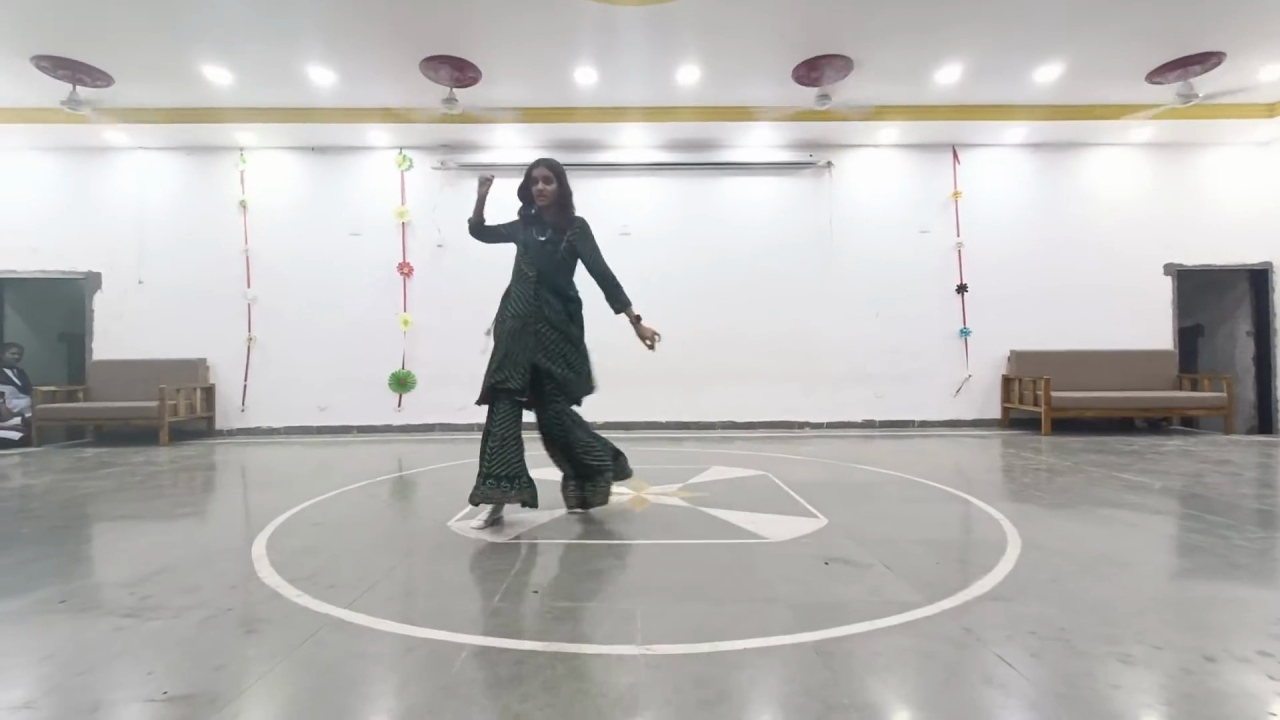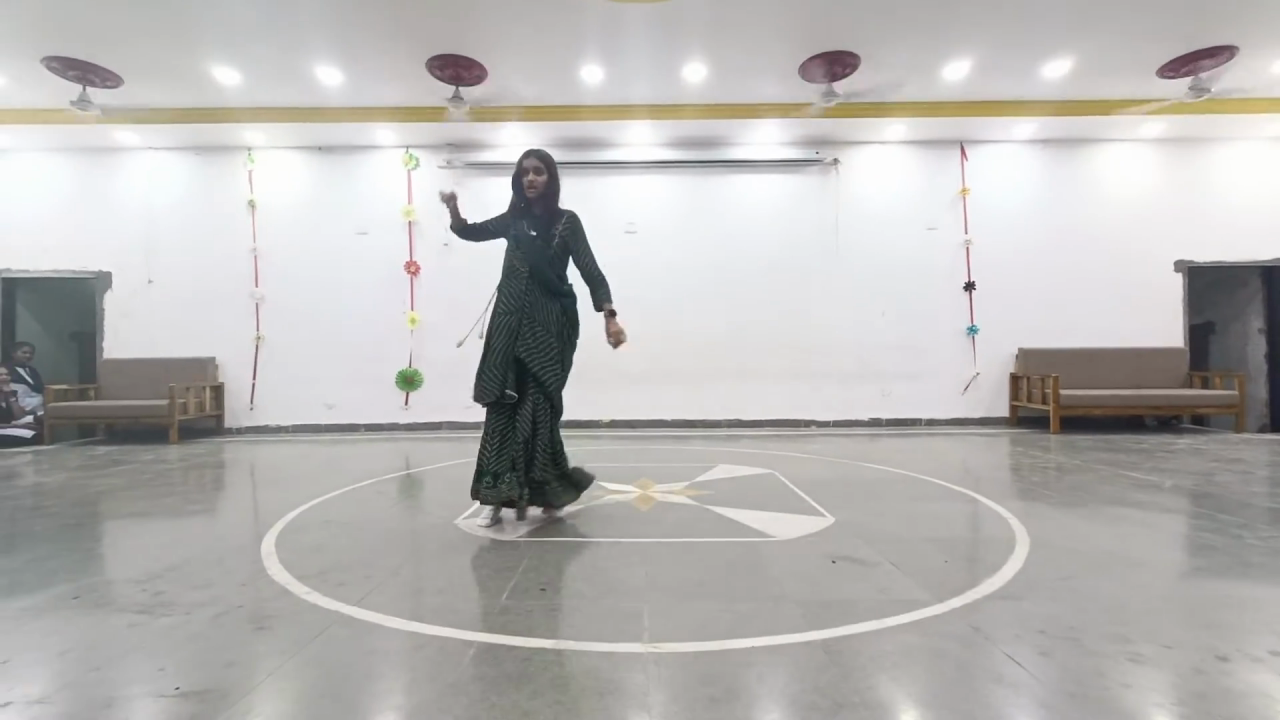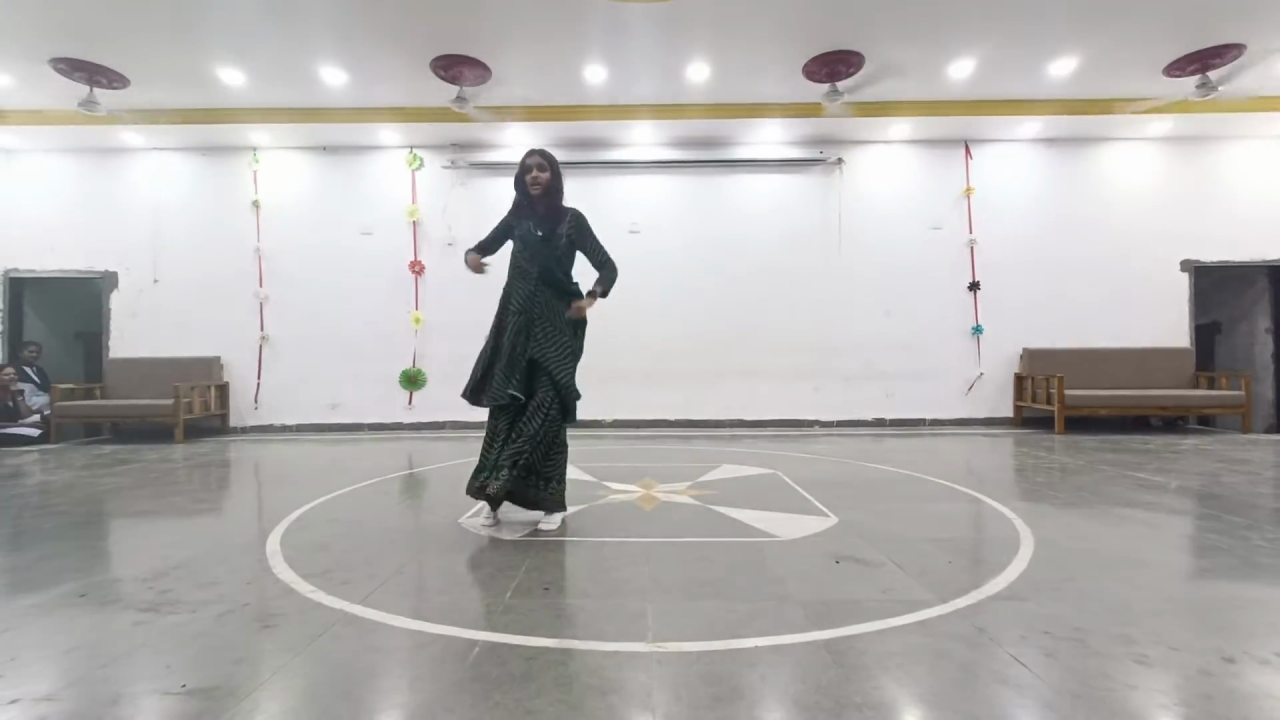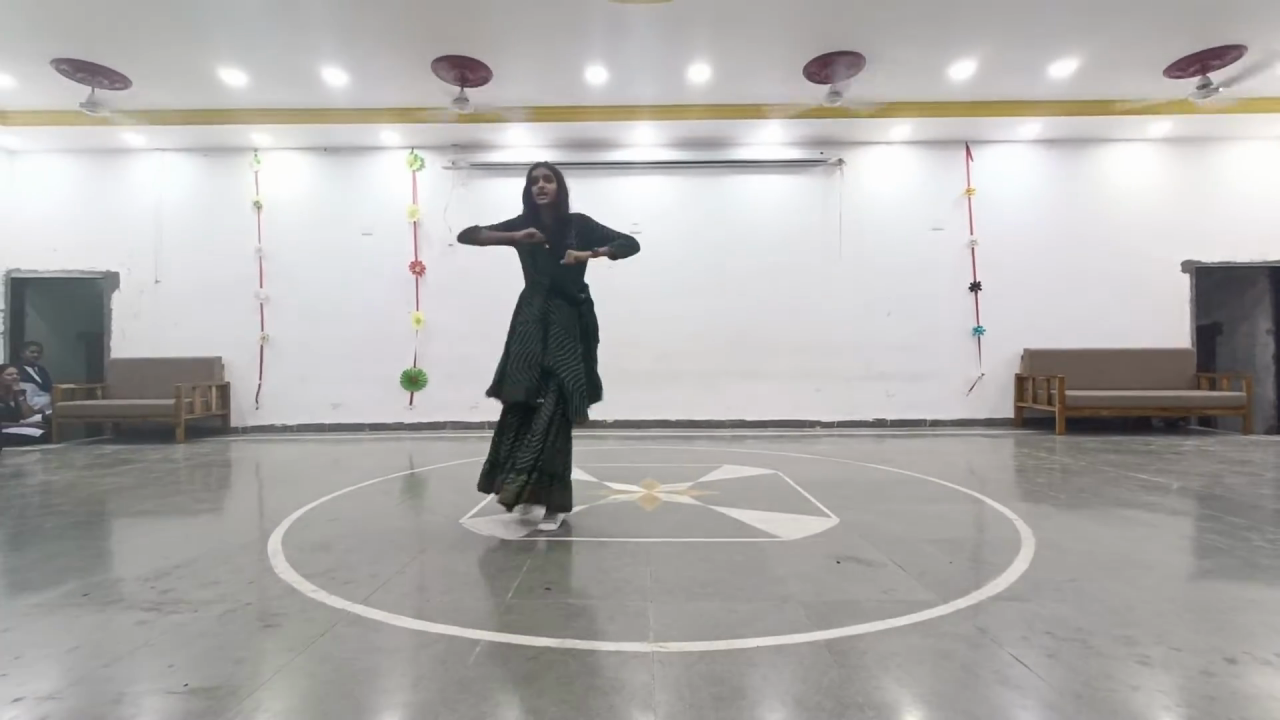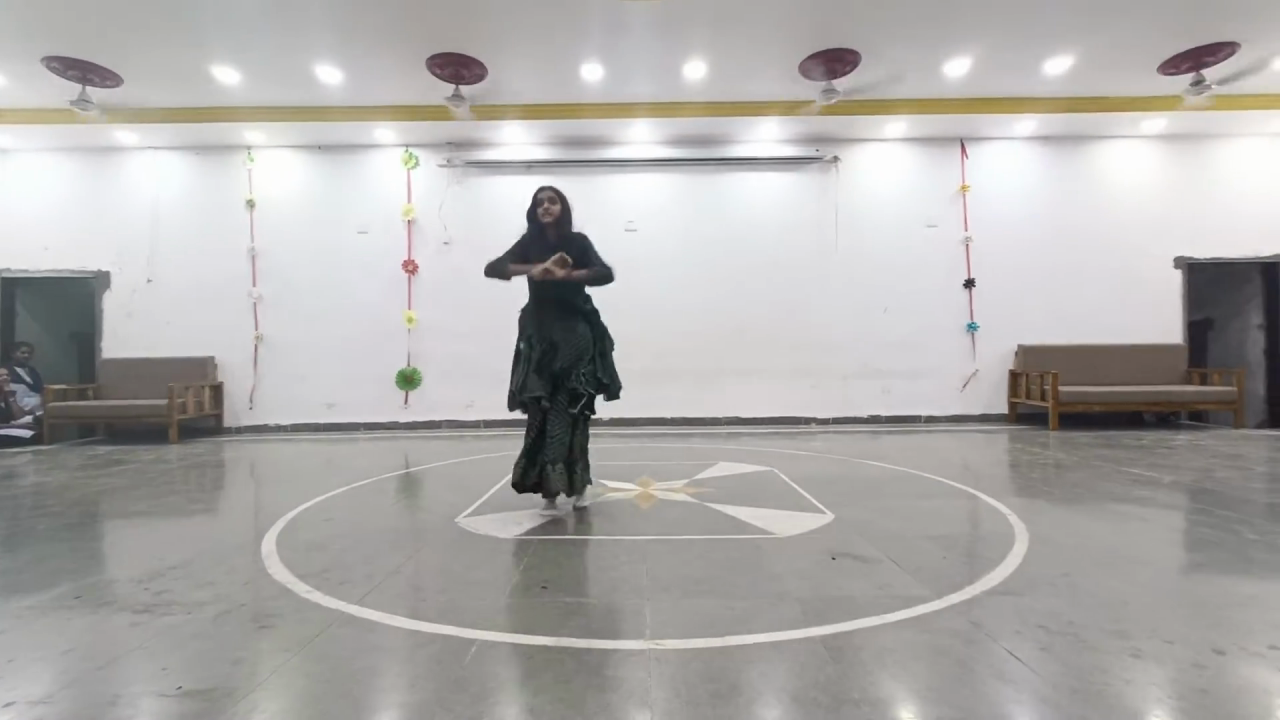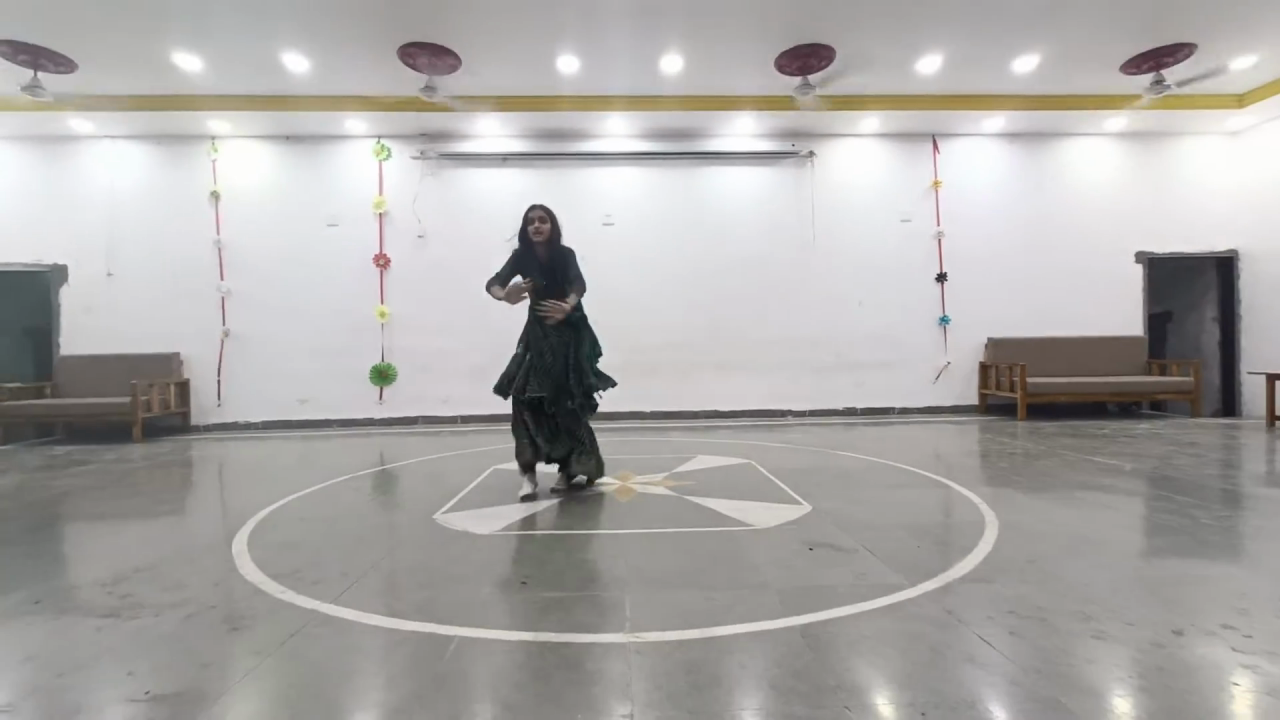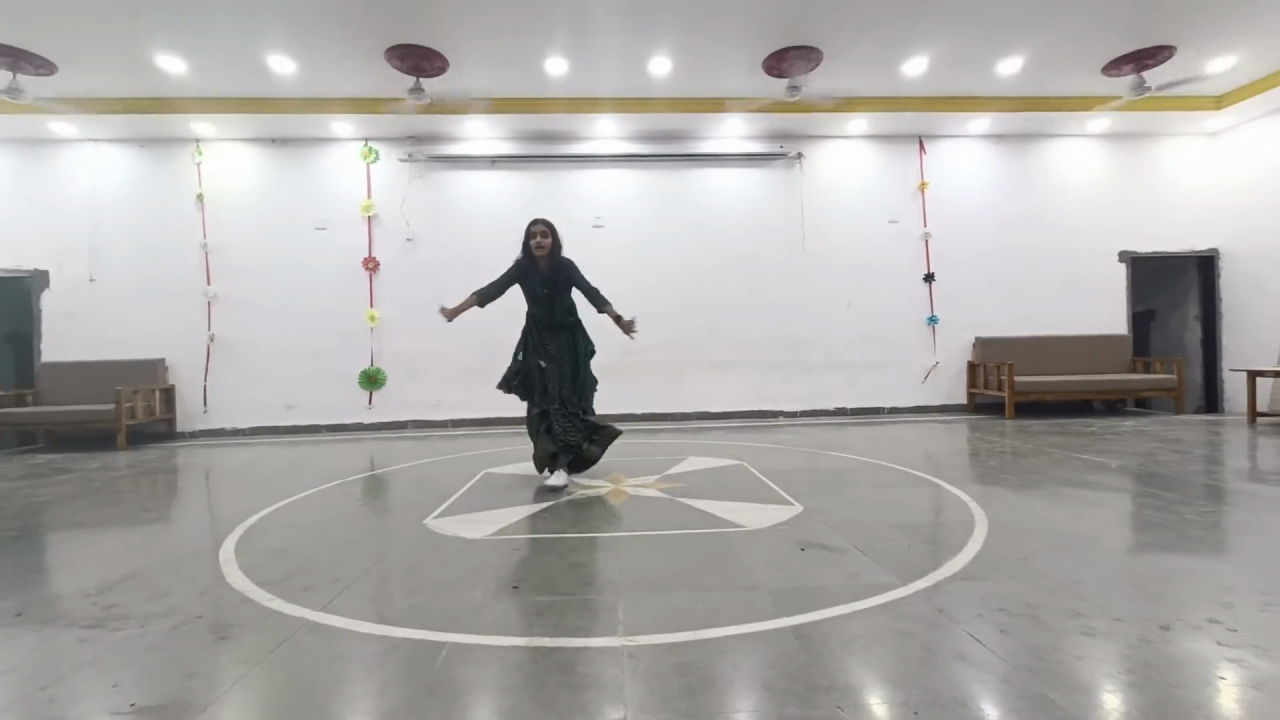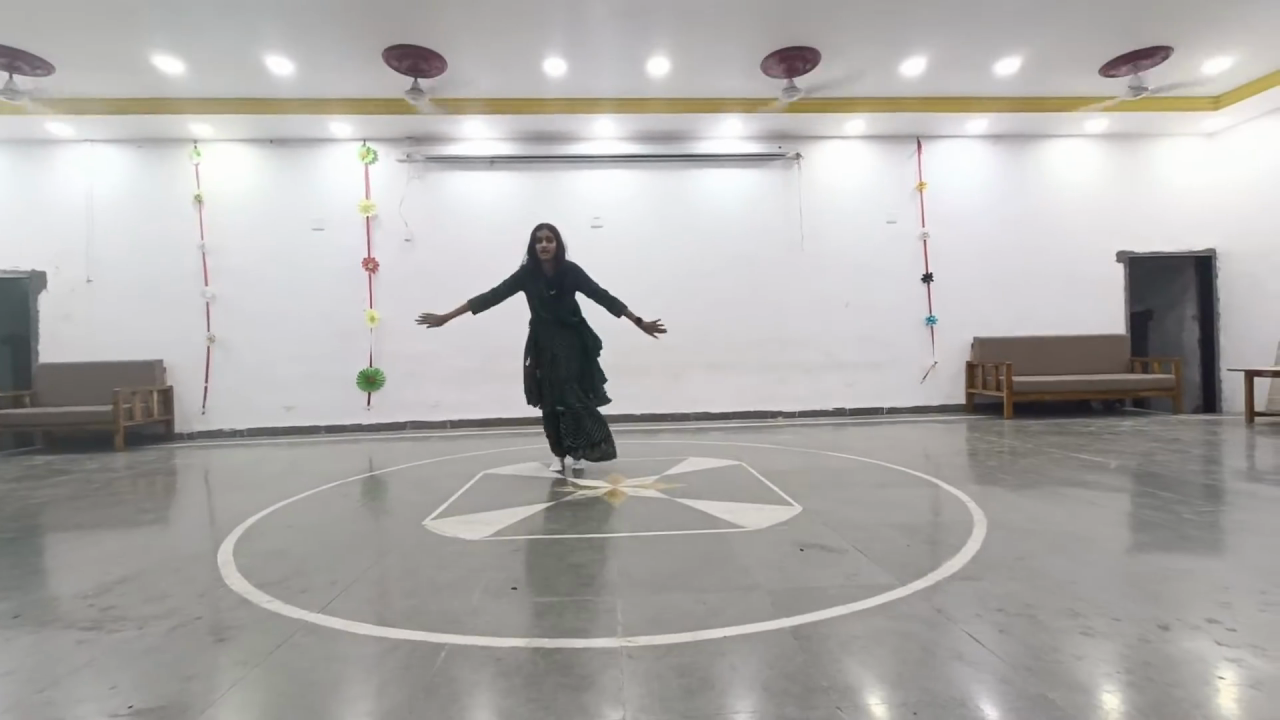
dt=0.2s
person 1, frame 1
left shoulder: (576, 228)
right shoulder: (524, 227)
left elbow: (602, 275)
right elbow: (478, 231)
left wrist: (635, 321)
right wrist: (482, 195)
left hip: (556, 325)
right hip: (516, 324)
left knee: (553, 410)
right knee: (503, 406)
left ankle: (590, 482)
right ankle: (496, 498)
person 1, frame 2
left shoulder: (566, 221)
right shoulder: (513, 219)
left elbow: (591, 271)
right elbow: (467, 232)
left wrist: (609, 317)
right wrist: (452, 209)
left hip: (549, 322)
right hip: (509, 319)
left knee: (537, 407)
right knee: (501, 404)
left ankle: (548, 491)
right ankle: (497, 496)
person 1, frame 3
left shoulder: (571, 219)
right shoulder: (517, 218)
left elbow: (607, 266)
right elbow: (484, 246)
left wrist: (591, 299)
right wrist: (473, 256)
left hip: (558, 321)
right hip: (516, 318)
left knee: (547, 406)
right knee: (506, 403)
left ankle: (550, 501)
right ankle: (496, 493)
person 1, frame 4
left shoulder: (578, 224)
right shoulder: (523, 225)
left elbow: (630, 245)
right elbow: (467, 236)
left wrist: (590, 253)
right wrist: (514, 238)
left hip: (569, 325)
right hip: (531, 322)
left knee: (554, 407)
right knee: (521, 402)
left ankle: (554, 500)
right ankle: (514, 488)
person 1, frame 5
left shoulder: (577, 242)
right shoulder: (530, 243)
left elbow: (605, 275)
right elbow: (490, 269)
left wrist: (565, 276)
right wrist: (533, 271)
left hip: (577, 331)
right hip: (539, 332)
left knee: (570, 404)
right knee: (538, 405)
left ankle: (571, 480)
right ankle: (550, 484)
person 1, frame 6
left shoulder: (565, 255)
right shoulder: (521, 257)
left elbow: (577, 285)
right elbow: (495, 281)
left wrist: (567, 307)
right wrist: (503, 294)
left hip: (570, 336)
right hip: (538, 335)
left knee: (568, 405)
right knee: (525, 398)
left ankle: (573, 469)
right ankle: (528, 473)
person 1, frame 7
left shoulder: (565, 266)
right shoulder: (522, 269)
left elbow: (590, 292)
right elbow: (493, 289)
left wrist: (617, 319)
right wrist: (456, 310)
left hip: (566, 340)
right hip: (536, 340)
left knee: (562, 402)
right knee: (540, 403)
left ankle: (562, 464)
right ankle: (553, 458)
person 1, frame 8
left shoulder: (571, 271)
right shoulder: (527, 274)
left elbow: (602, 296)
right elbow: (493, 296)
left wrist: (639, 322)
right wrist: (446, 317)
left hip: (572, 341)
right hip: (543, 343)
left knee: (573, 399)
right knee: (550, 401)
left ankle: (575, 452)
right ankle: (560, 454)
